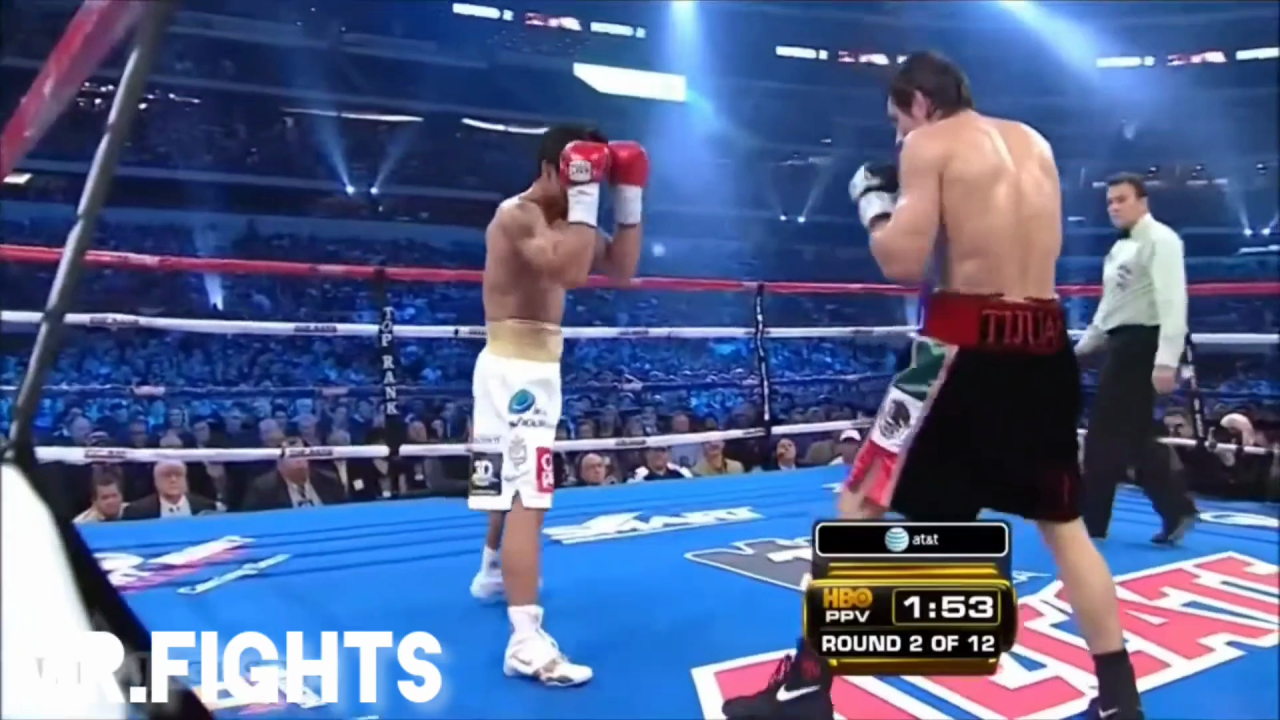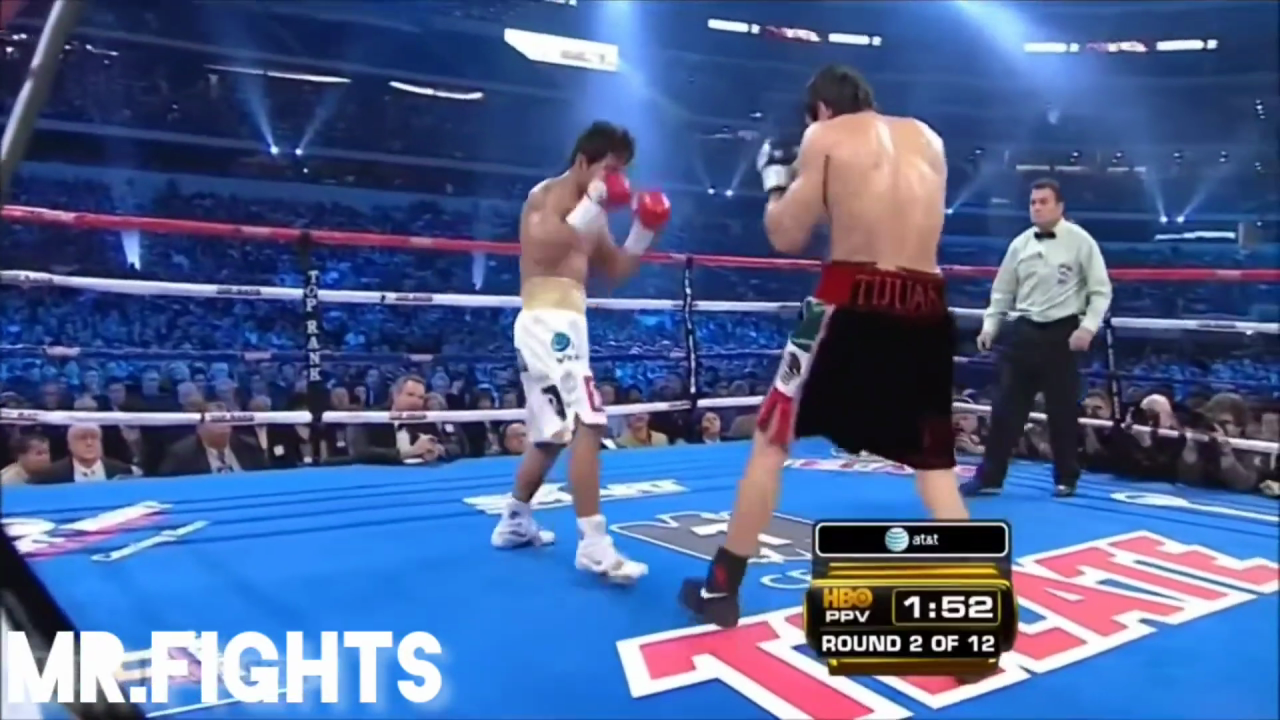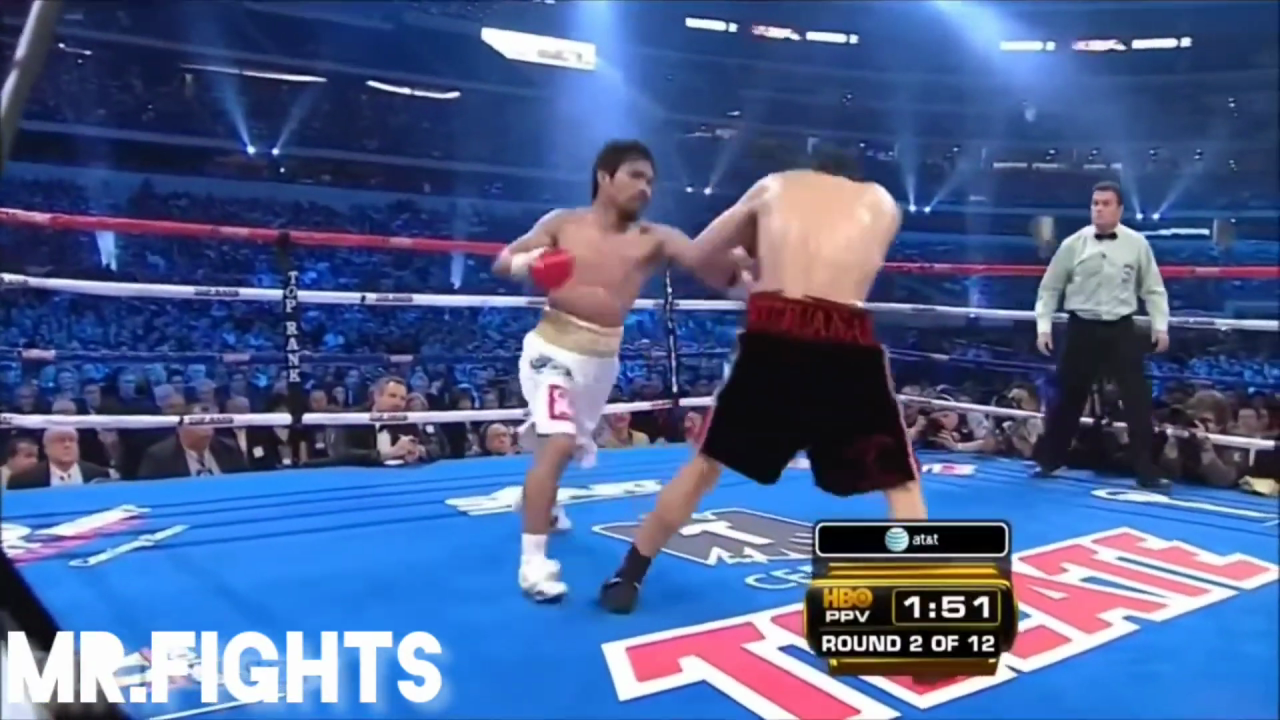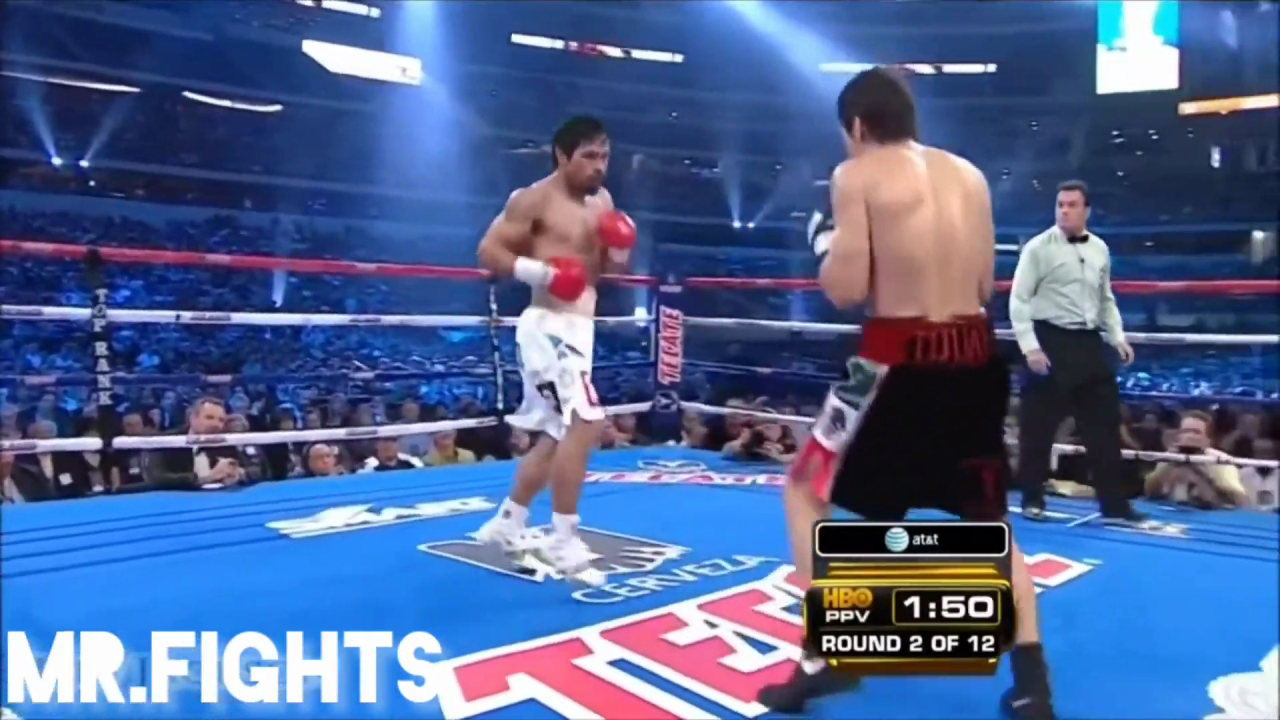
dt=1s
person 1, frame 1
left shoulder: (930, 144)
right shoulder: (1034, 144)
left elbow: (905, 262)
left wrist: (875, 203)
left hip: (967, 340)
right hip: (1044, 343)
left knee: (866, 503)
right knee: (1063, 522)
person 1, frame 2
left shoulder: (824, 137)
right shoulder: (927, 138)
left elbow: (786, 238)
left wrist: (777, 176)
left hip: (851, 304)
right hip: (924, 308)
left knee: (771, 440)
right knee: (935, 467)
left ankle: (721, 588)
person 1, frame 3
left shoulder: (777, 187)
right shoulder: (885, 205)
left elbow: (702, 249)
left hip: (774, 336)
right hip: (851, 344)
left knee: (705, 464)
right knee: (900, 487)
left ankle: (629, 581)
person 1, frame 4
left shoulder: (858, 175)
right shoulder: (969, 175)
left elbow: (847, 292)
right elbow: (983, 283)
left wrist: (827, 244)
left hip: (900, 358)
right hip: (974, 359)
left knee: (805, 491)
right knee: (986, 524)
left ankle: (829, 654)
person 2, frame 1
left shoulder: (561, 219)
right shoulder: (518, 215)
left elbow: (620, 267)
right elbow: (566, 268)
left wrist: (629, 191)
right wrist: (585, 194)
left hip: (533, 370)
right hip: (515, 371)
left knee: (519, 489)
right knee: (527, 497)
left ankle: (494, 572)
right ankle: (528, 643)
person 2, frame 2
left shoulder: (592, 210)
right shoulder: (548, 194)
left elbow: (616, 271)
right elbow: (545, 248)
left wrist: (645, 228)
right wrist: (595, 203)
left hip: (563, 324)
right hip: (547, 324)
left knee: (552, 434)
right knee: (585, 428)
left ankle: (514, 523)
right ankle: (594, 545)
person 2, frame 3
left shoulder: (654, 239)
right shoulder: (560, 223)
left elbow: (710, 266)
right elbow: (504, 260)
right wrist: (523, 264)
left hip: (602, 362)
right hip: (550, 352)
left knee: (570, 450)
right knee: (554, 448)
left ankle: (540, 509)
right ankle: (532, 563)
person 2, frame 4
left shoulder: (600, 201)
right shoulder: (533, 199)
left elbow: (619, 270)
right elbow: (487, 252)
left wrist: (621, 247)
right wrist: (537, 273)
left hip: (577, 330)
right hip: (550, 328)
left knee: (555, 436)
right knee: (584, 427)
left ankle: (506, 523)
right ankle: (565, 539)
person 3, frame 1
left shoulder: (1160, 241)
right shoulder: (1121, 247)
left elbow: (1172, 303)
left wrist: (1167, 361)
right wrist: (1084, 345)
left hip: (1136, 345)
right hip: (1119, 344)
left knee: (1106, 433)
right knee: (1135, 435)
left ankle: (1091, 521)
right ankle: (1175, 508)
person 3, frame 2
left shoulder: (1081, 242)
right shoulder: (1020, 245)
left elbow: (1101, 290)
right elbow: (1003, 291)
left wrist: (1088, 327)
right wrist: (989, 326)
left hip: (1060, 333)
right hip: (1025, 330)
left knee: (1062, 409)
right knee: (1007, 403)
left ankle: (1066, 477)
right ankle: (990, 476)
person 3, frame 3
left shoulder: (1138, 244)
right shoulder: (1074, 244)
left elbow: (1153, 289)
right elbow: (1050, 287)
left wrist: (1160, 326)
right wrist: (1044, 326)
left hip: (1122, 330)
right hip: (1083, 330)
left knee: (1137, 401)
right knee: (1068, 397)
left ankle: (1148, 472)
right ankle: (1047, 459)
person 3, frame 4
left shoulder: (1100, 250)
right shoulder: (1039, 248)
right elbow: (1019, 301)
left wrist: (1118, 337)
right wrist: (1030, 346)
left hip: (1090, 342)
right hip: (1051, 342)
left knee: (1105, 423)
right knee: (1039, 425)
left ankle: (1115, 505)
right ankle: (1032, 497)
